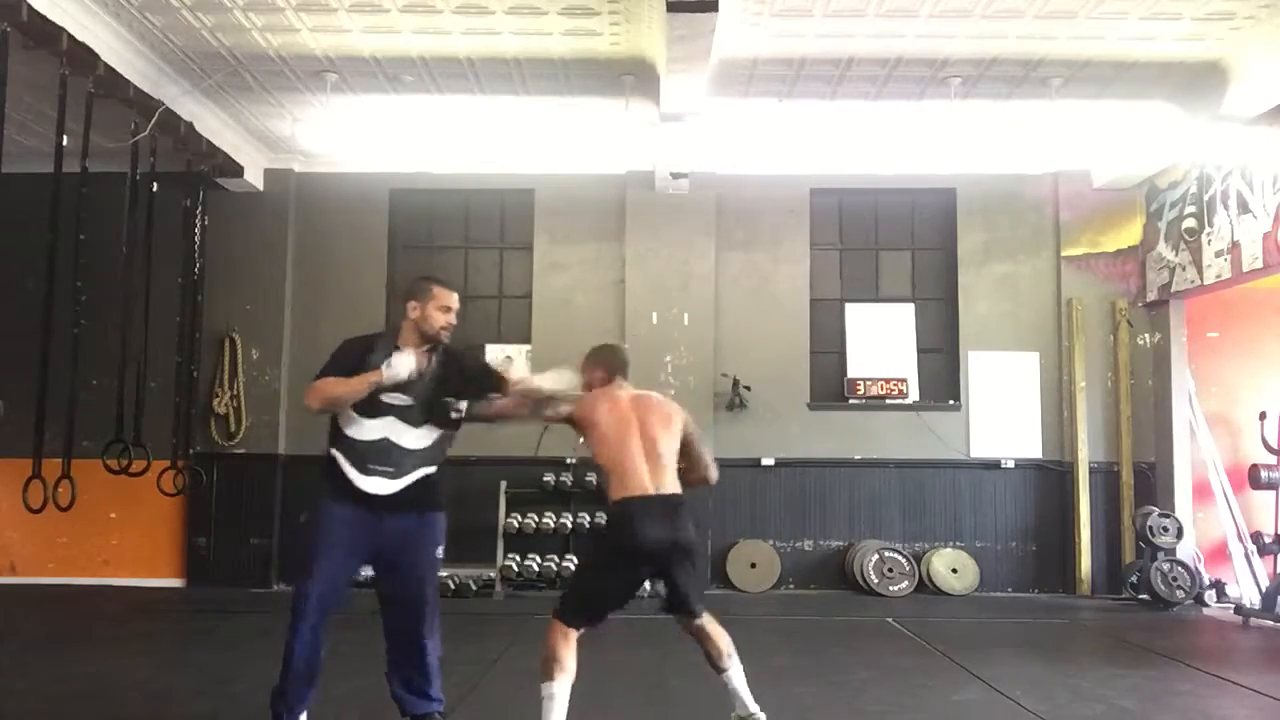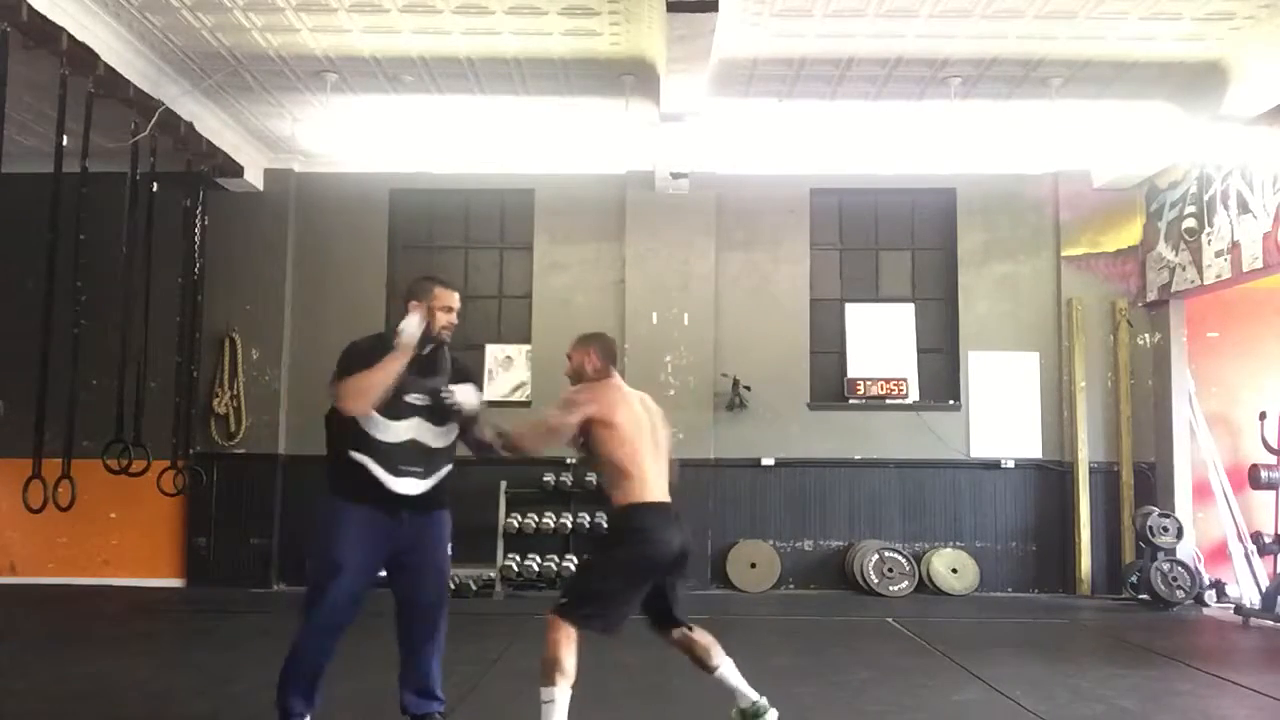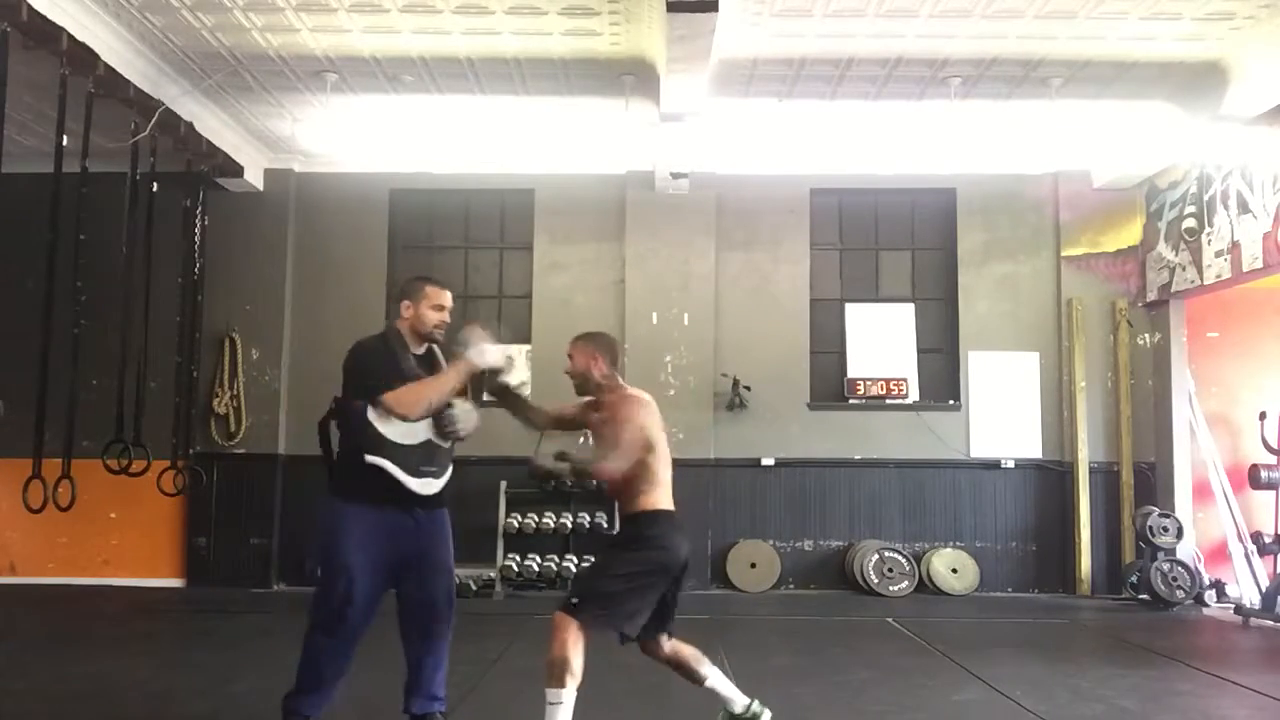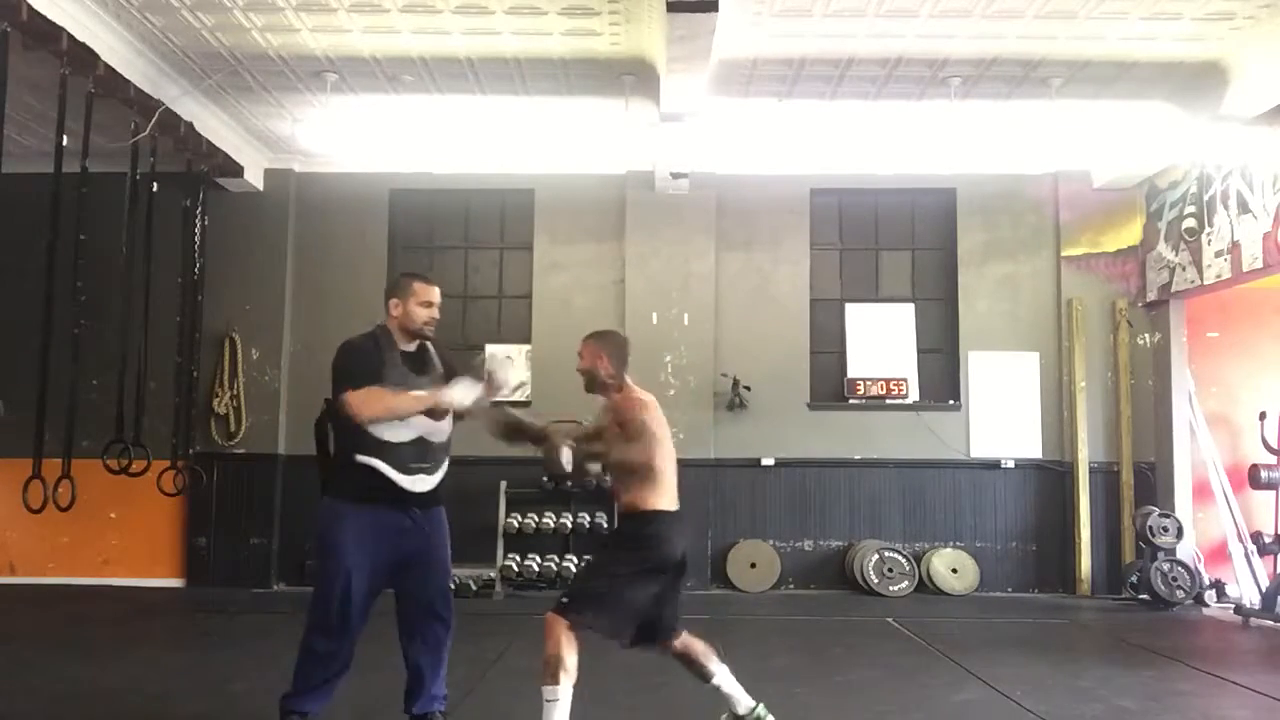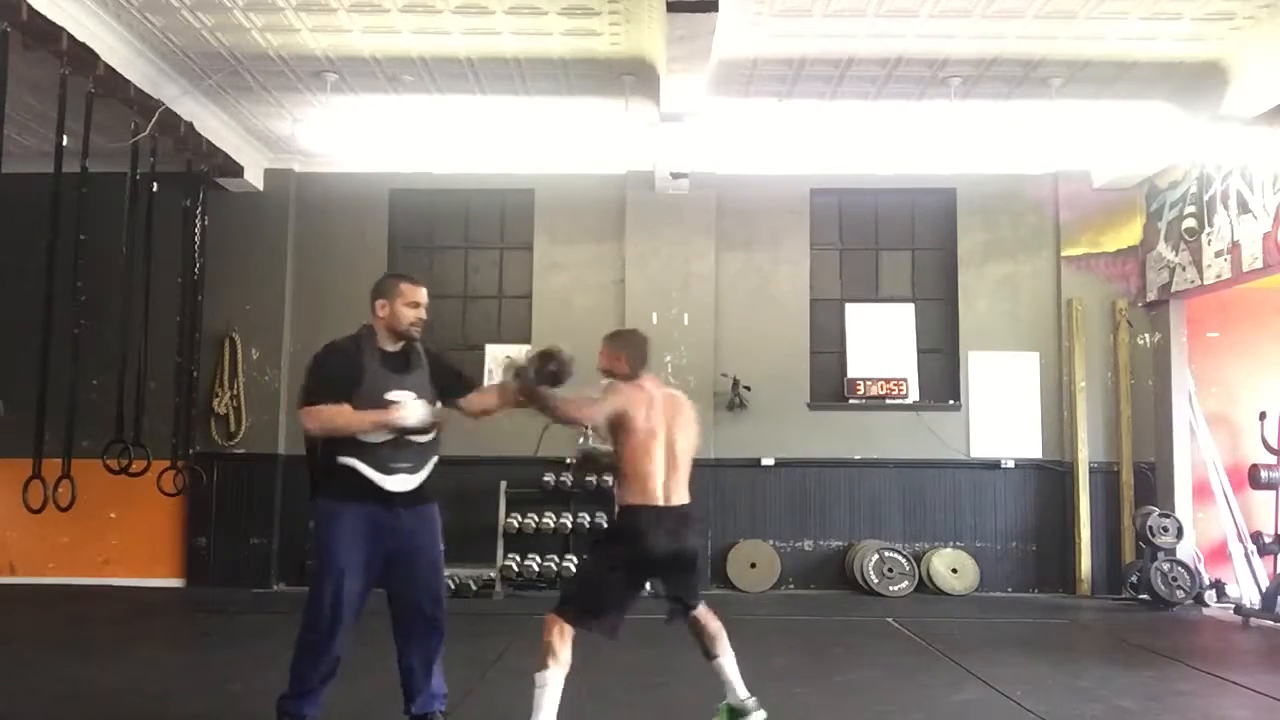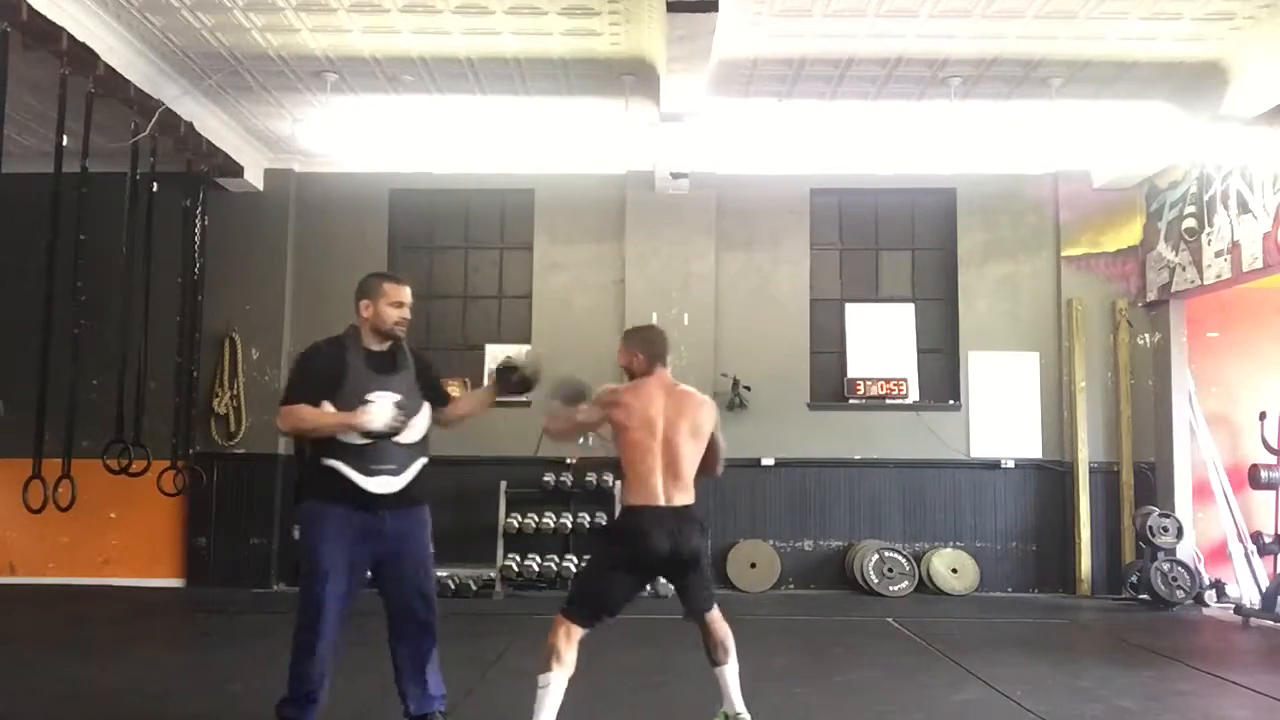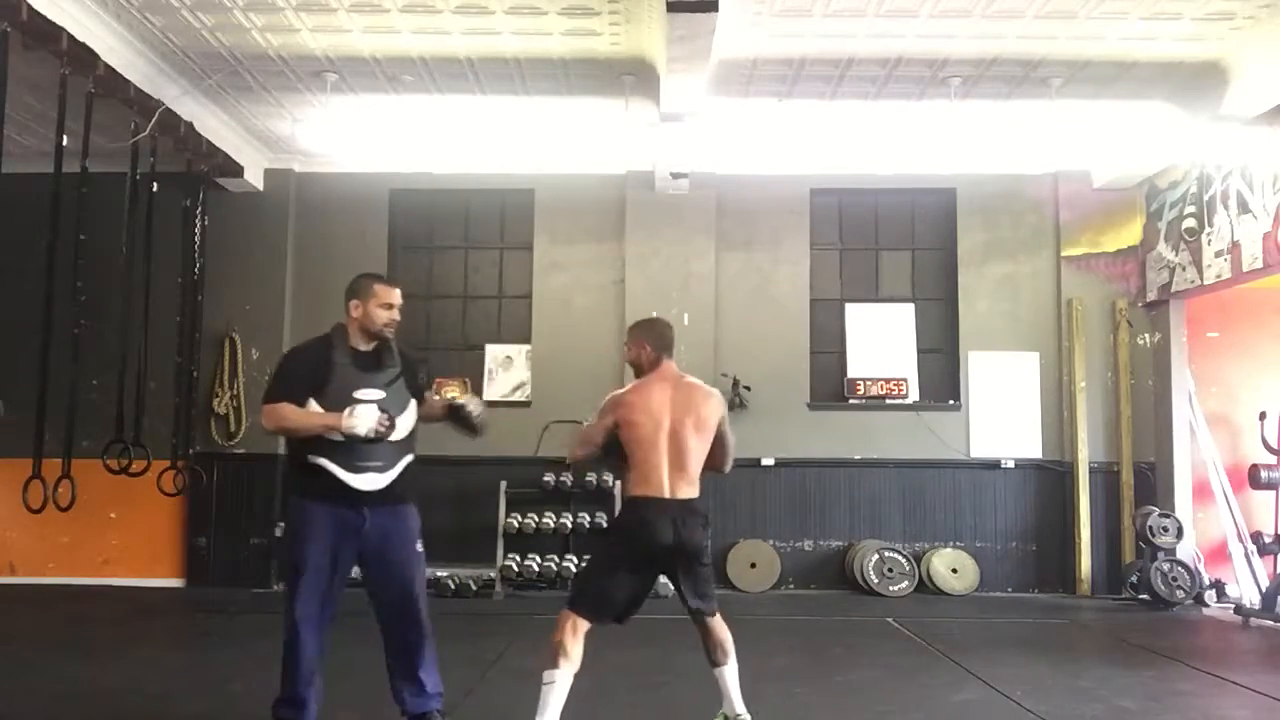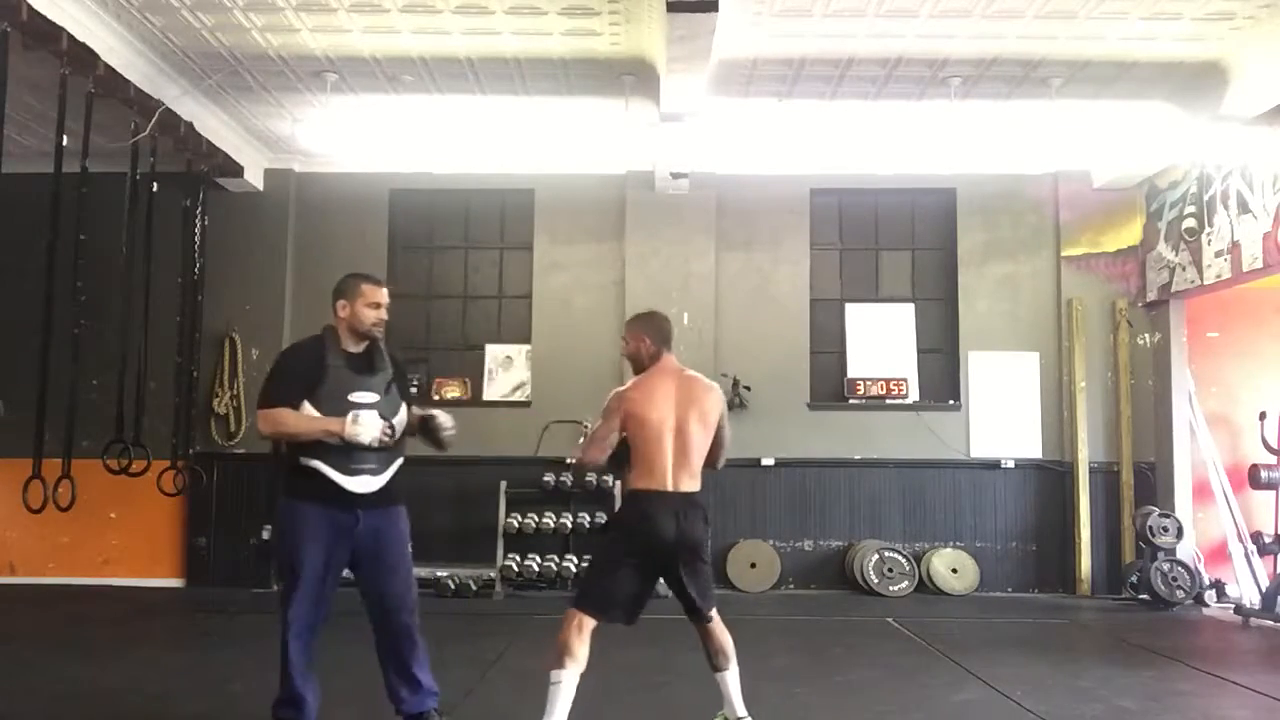
dt=0.1s
person 1, frame 1
left shoulder: (458, 369)
right shoulder: (370, 351)
left elbow: (516, 386)
right elbow: (316, 400)
right wrist: (382, 376)
left hip: (414, 515)
right hip: (345, 506)
left knee: (416, 615)
right knee: (312, 610)
person 1, frame 2
left shoulder: (452, 367)
right shoulder: (366, 351)
left elbow: (478, 442)
right elbow: (353, 403)
left wrist: (471, 411)
right wrist: (403, 349)
left hip: (426, 513)
right hip: (359, 508)
left knee: (427, 612)
right knee: (328, 611)
person 1, frame 3
left shoulder: (442, 363)
right shoulder: (371, 354)
left elbow: (450, 423)
right elbow: (404, 406)
left wrist: (461, 419)
right wrist: (469, 364)
left hip: (426, 511)
right hip: (364, 510)
left knee: (434, 613)
right knee: (341, 614)
person 1, frame 4
left shoulder: (434, 360)
right shoulder: (360, 352)
left elbow: (447, 414)
right elbow: (366, 407)
left wrist: (464, 401)
right wrist: (444, 396)
left hip: (424, 509)
right hip: (358, 508)
left knee: (432, 612)
right knee: (340, 614)
person 1, frame 5
left shoulder: (429, 360)
right shoulder: (341, 357)
left elbow: (473, 402)
right elbow: (313, 419)
right wrist: (390, 416)
left hip: (414, 508)
right hip: (350, 507)
left knee: (426, 612)
right knee: (331, 612)
person 1, frame 6
left shoulder: (414, 361)
right shoulder: (324, 358)
left elbow: (448, 409)
right elbow: (288, 419)
left wrist: (496, 391)
right wrist: (357, 418)
left hip: (403, 510)
right hip: (335, 509)
left knee: (417, 611)
right knee: (321, 614)
person 1, frame 7
left shoulder: (399, 361)
right shoulder: (309, 357)
left elbow: (416, 410)
right elbow: (272, 416)
left wrist: (453, 408)
right wrist: (341, 420)
left hip: (390, 509)
right hip: (321, 507)
left knee: (407, 608)
right knee: (307, 613)
person 1, frame 8
left shoulder: (390, 363)
right shoulder: (302, 358)
right elbow: (269, 421)
left wrist: (425, 421)
right wrist: (343, 426)
left hip: (381, 510)
right hip: (313, 509)
left knee: (399, 610)
right knee: (303, 615)
person 2, frame 1
left shoulder: (588, 403)
right shoulder: (669, 408)
left elbow: (521, 406)
right elbow: (707, 475)
left wrist: (469, 410)
left hip: (633, 525)
right hip: (677, 522)
left knee: (564, 629)
right knee: (696, 619)
person 2, frame 2
left shoulder: (589, 397)
right shoulder: (642, 403)
left elbow: (533, 441)
left wrist: (495, 436)
left hip: (641, 532)
right hip: (666, 532)
left knee: (562, 625)
right knee: (677, 631)
person 2, frame 3
left shoulder: (630, 406)
right shoulder: (601, 407)
left elbow: (609, 468)
right elbow: (547, 420)
left wrist: (565, 463)
right wrist: (503, 391)
left hip: (650, 539)
right hip: (666, 538)
left knee: (567, 625)
right knee: (656, 643)
person 2, frame 4
left shoulder: (633, 405)
right shoulder: (619, 411)
left elbow: (648, 459)
right elbow: (578, 438)
left wrist: (587, 447)
right wrist: (517, 425)
left hip: (643, 536)
right hip: (669, 538)
left knee: (561, 625)
right knee: (671, 638)
person 2, frame 5
left shoulder: (621, 394)
right shoulder: (682, 404)
left elbow: (572, 413)
left wrist: (532, 389)
left hip: (637, 531)
right hip: (679, 530)
left knee: (560, 624)
right knee: (695, 611)
person 2, frame 6
left shoulder: (618, 398)
right shoulder: (704, 405)
left elbow: (556, 429)
right elbow: (714, 467)
left wrist: (570, 405)
left hip: (637, 529)
right hip: (686, 528)
left knee: (568, 626)
right knee: (707, 613)
person 2, frame 7
left shoulder: (624, 400)
right shoulder: (711, 398)
left elbow: (578, 453)
right elbow: (724, 463)
left wrist: (618, 447)
left hip: (641, 522)
right hip: (689, 522)
left knee: (573, 622)
right knee: (707, 616)
person 2, frame 8
left shoulder: (627, 395)
right shoulder: (712, 393)
left elbow: (590, 459)
left wrist: (620, 441)
left hip: (643, 515)
right hip: (689, 515)
left knee: (580, 619)
right knee: (707, 617)
